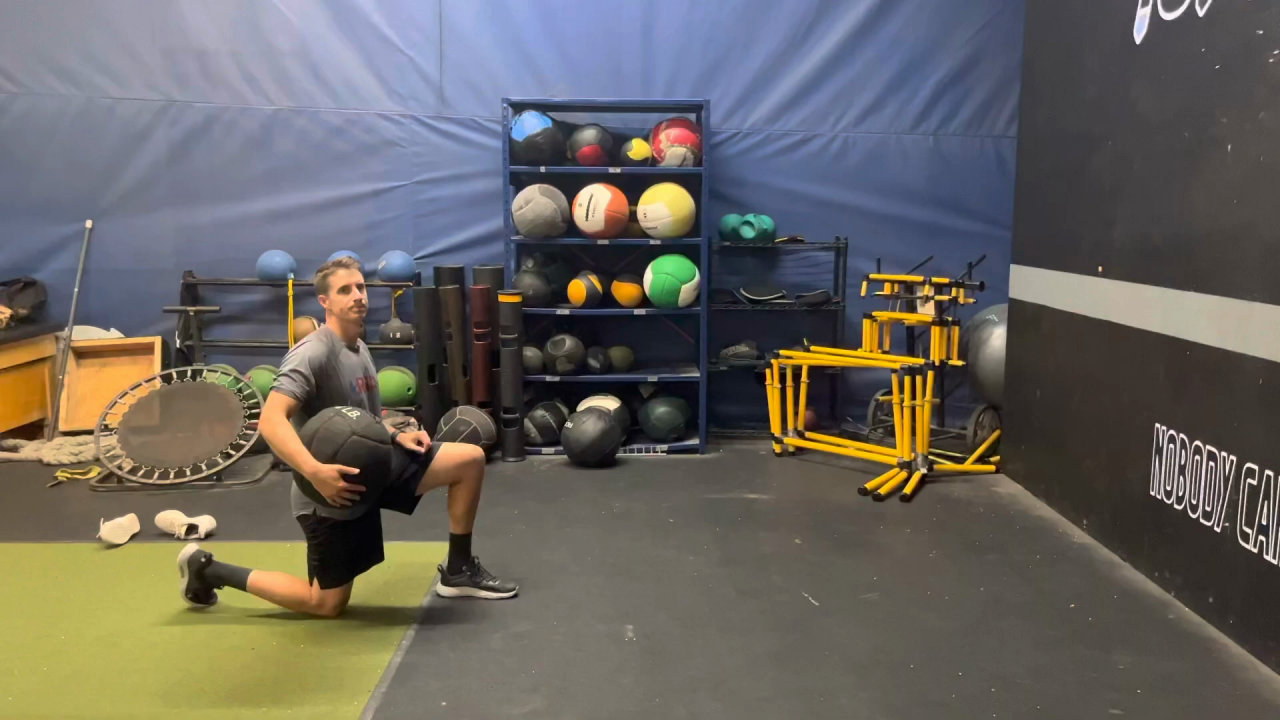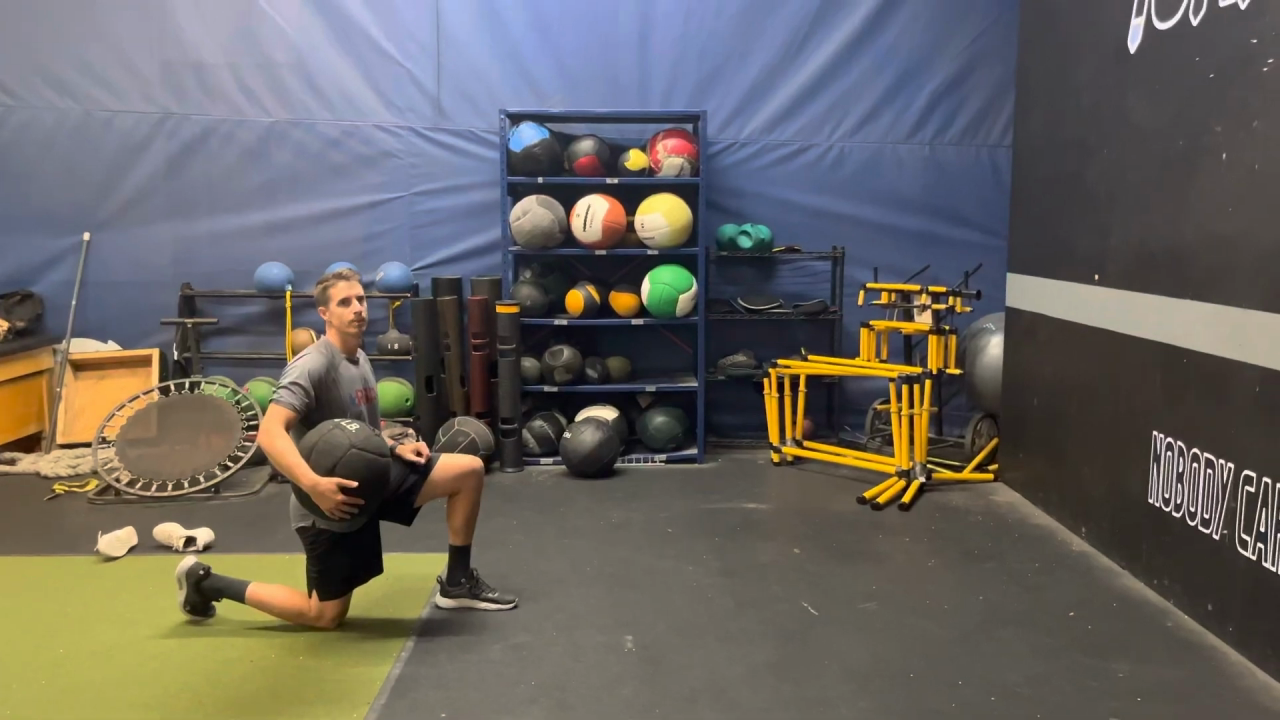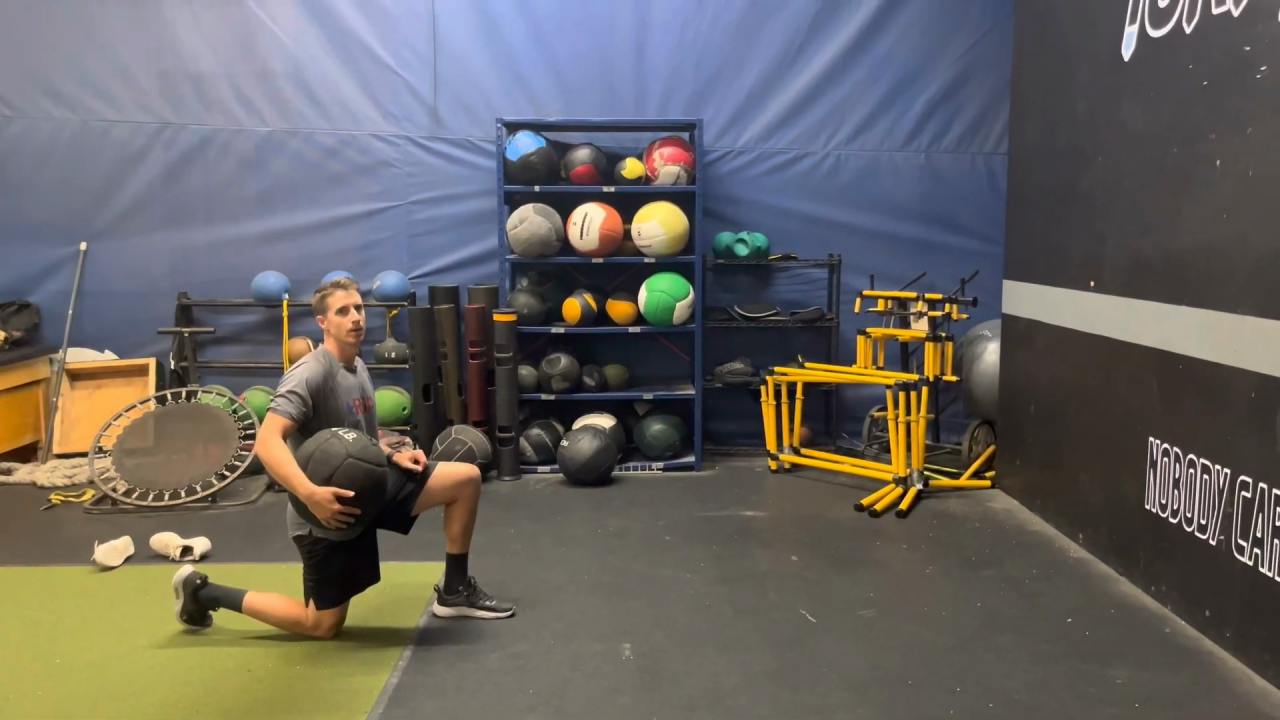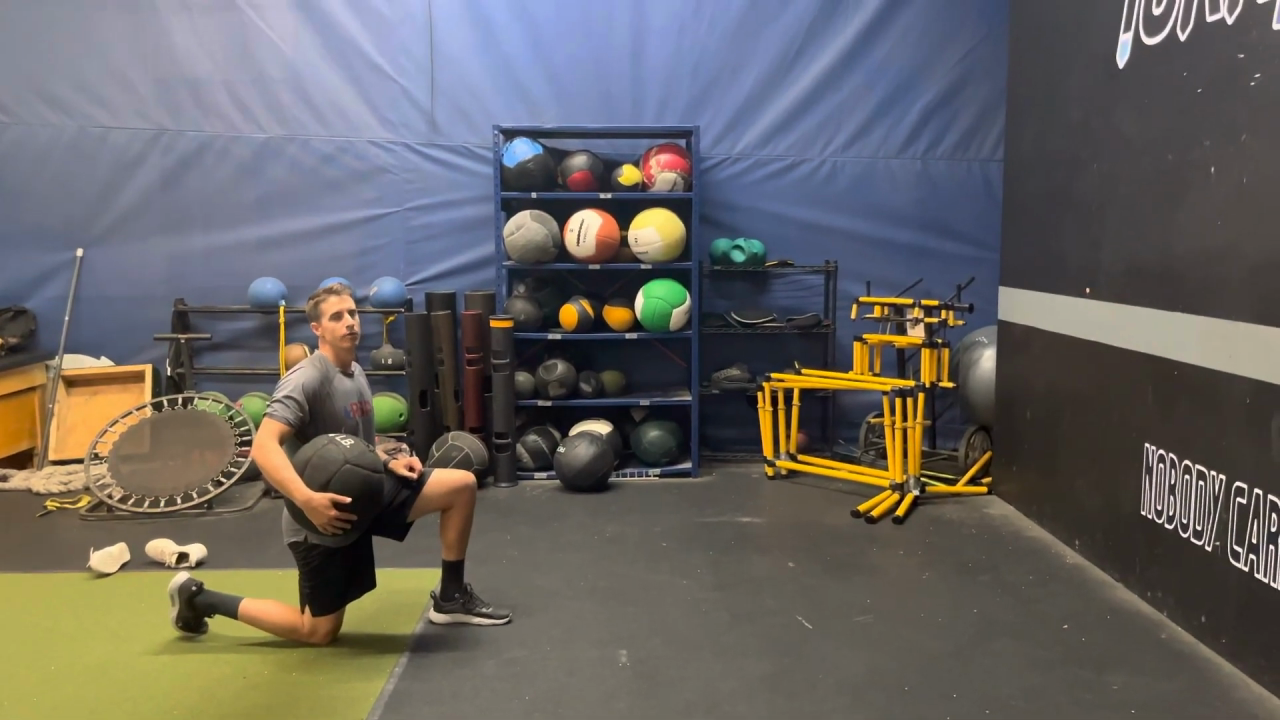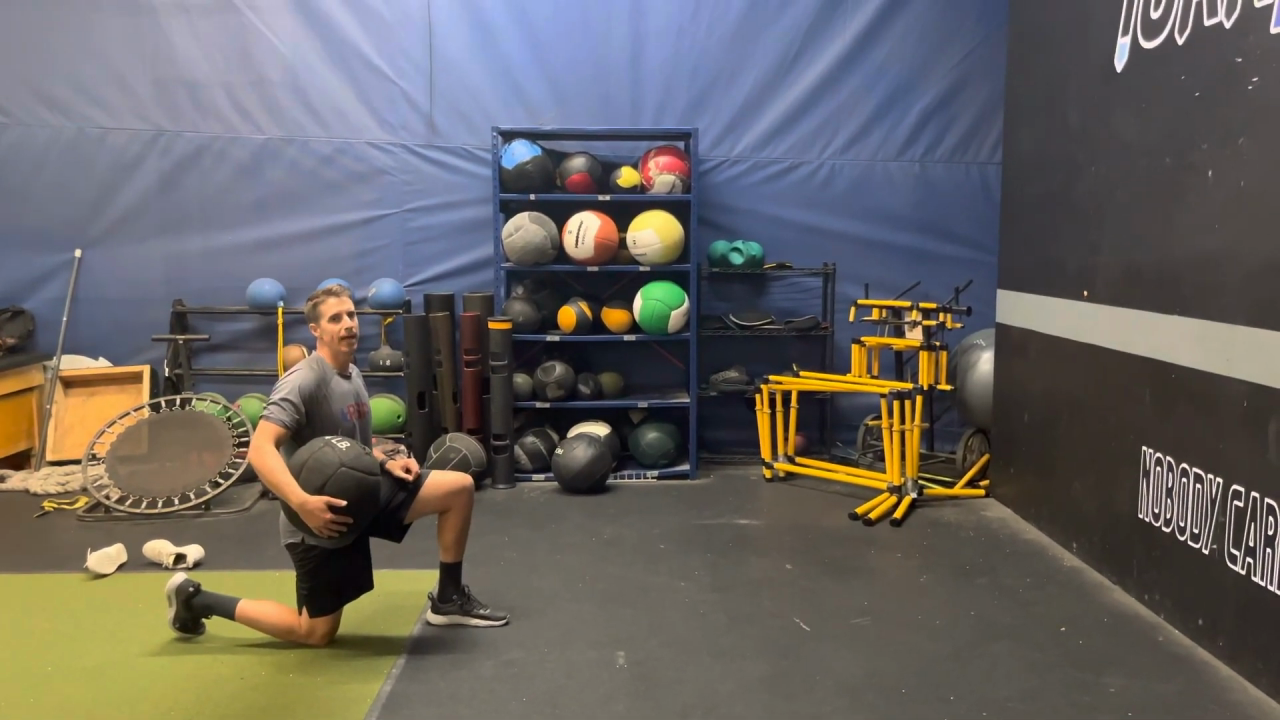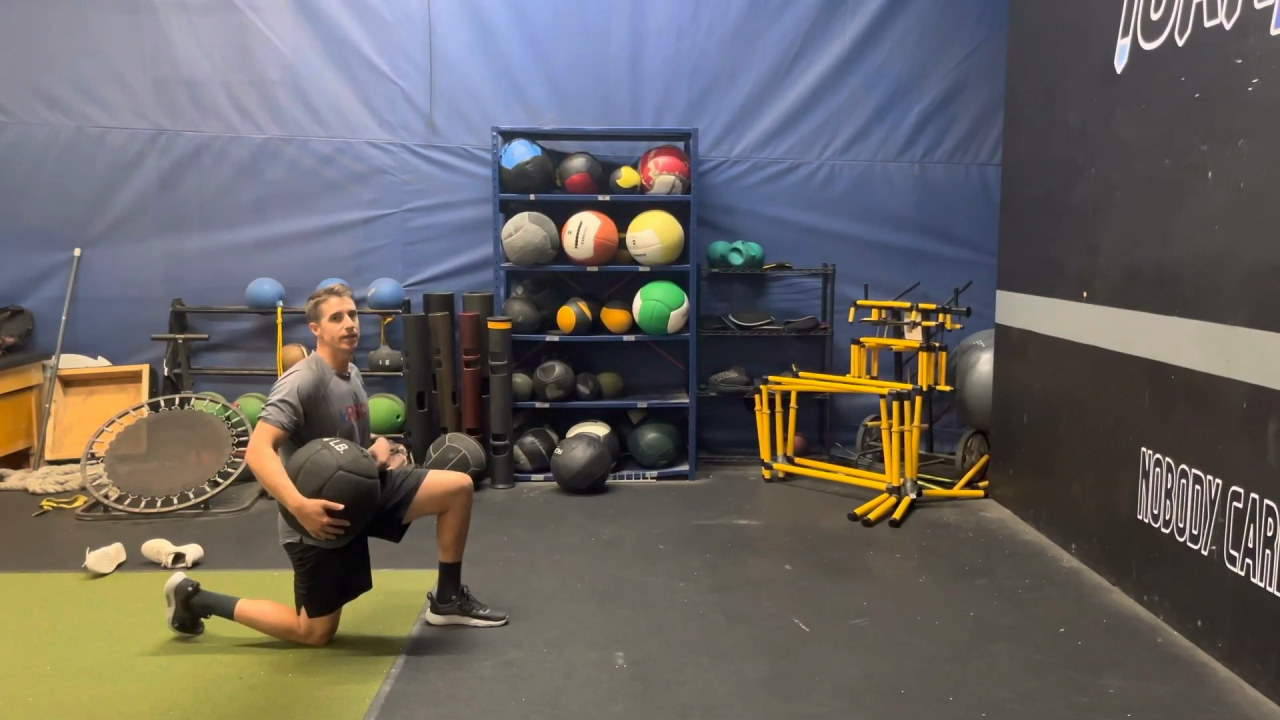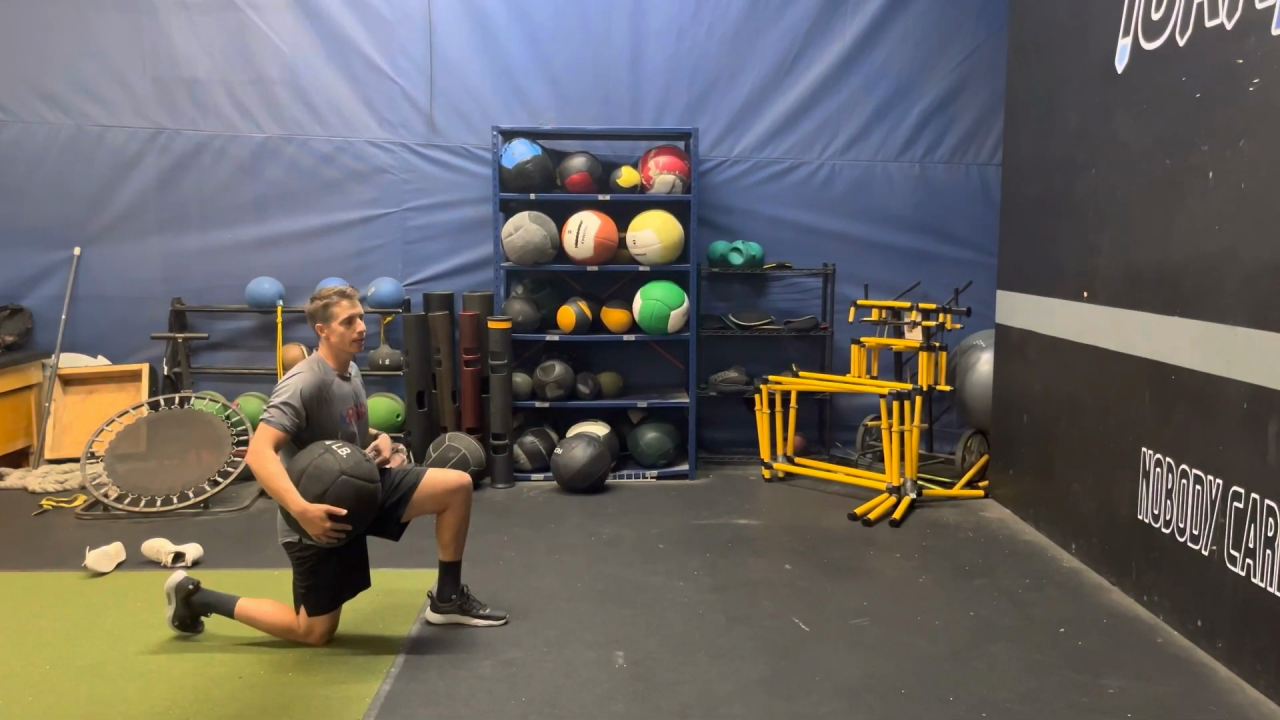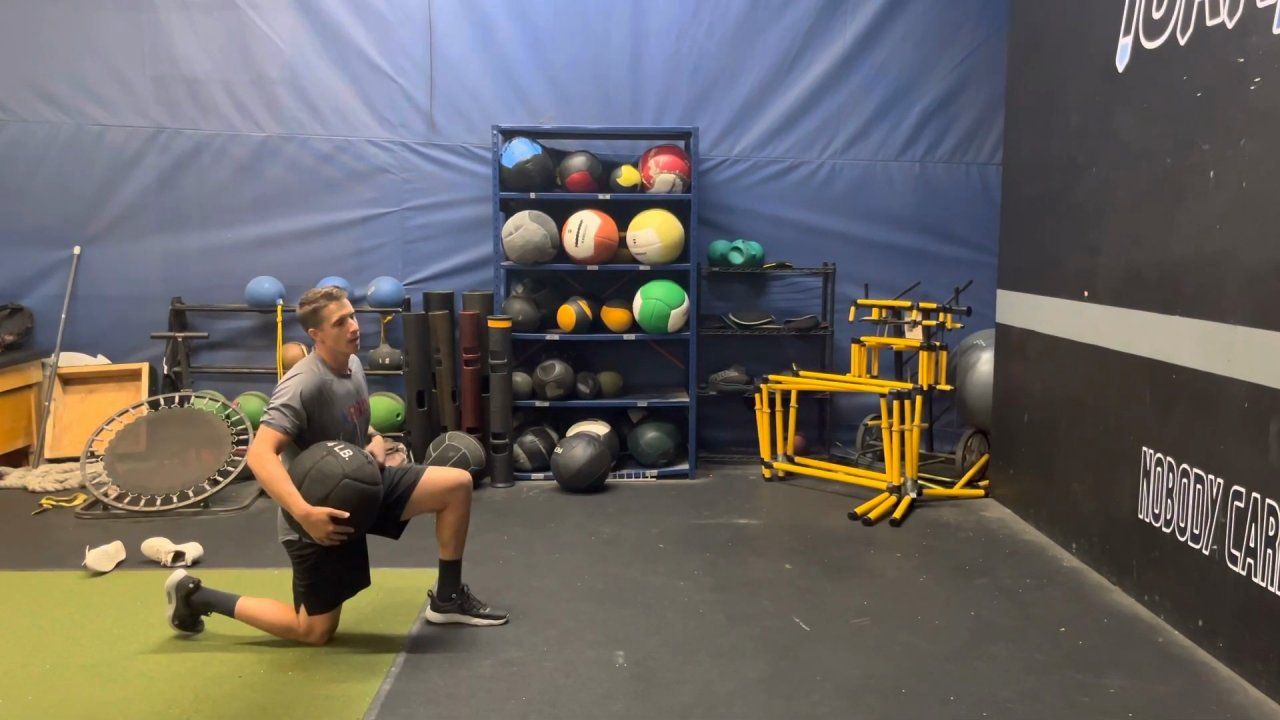
dt=0.4s
person 1, frame 1
left shoulder: (359, 348)
right shoulder: (312, 354)
right elbow: (270, 420)
left wrist: (397, 435)
right wrist: (314, 472)
right hip: (332, 492)
left knee: (470, 459)
right knee: (327, 603)
left ankle: (458, 572)
right ankle: (208, 570)
person 1, frame 2
left shoulder: (360, 359)
right shoulder: (312, 366)
right elbow: (270, 433)
left wrist: (395, 447)
right wrist: (314, 485)
right hip: (331, 504)
left knee: (469, 470)
right knee: (326, 615)
left ankle: (458, 583)
right ankle: (205, 582)
person 1, frame 3
left shoulder: (358, 367)
right shoulder: (310, 375)
right elbow: (267, 442)
left wrist: (393, 454)
right wrist: (310, 494)
right hip: (328, 511)
left knee: (466, 477)
right knee: (323, 624)
left ankle: (455, 591)
right ankle: (203, 591)
person 1, frame 4
left shoulder: (355, 372)
right shoulder: (306, 380)
right elbow: (263, 447)
left wrist: (388, 461)
right wrist: (307, 500)
right hip: (324, 518)
left knee: (462, 484)
right knee: (319, 631)
left ankle: (451, 598)
right ankle: (198, 598)
person 1, frame 5
left shoulder: (353, 374)
right shoulder: (303, 382)
right elbow: (260, 449)
left wrist: (386, 461)
right wrist: (301, 503)
right hip: (321, 519)
left knee: (460, 487)
right knee: (316, 632)
left ankle: (449, 600)
right ankle: (196, 599)
person 1, frame 6
left shoulder: (351, 373)
right shoulder: (302, 383)
right elbow: (258, 450)
left wrist: (380, 442)
right wrist: (299, 506)
right hip: (320, 519)
left knee: (458, 487)
right knee: (315, 632)
left ankle: (448, 600)
right ankle: (194, 599)
person 1, frame 7
left shoulder: (350, 371)
right shoulder: (304, 384)
right elbow: (259, 452)
left wrist: (380, 438)
right wrist: (301, 510)
right hip: (321, 516)
left knee: (457, 486)
right knee: (315, 630)
left ankle: (448, 599)
right ankle: (194, 597)
person 1, frame 8
left shoulder: (353, 365)
right shoulder: (304, 385)
right elbow: (261, 455)
left wrist: (375, 439)
right wrist: (304, 513)
right hip: (322, 513)
left knee: (458, 484)
right knee: (315, 630)
left ankle: (448, 598)
right ankle: (195, 596)
